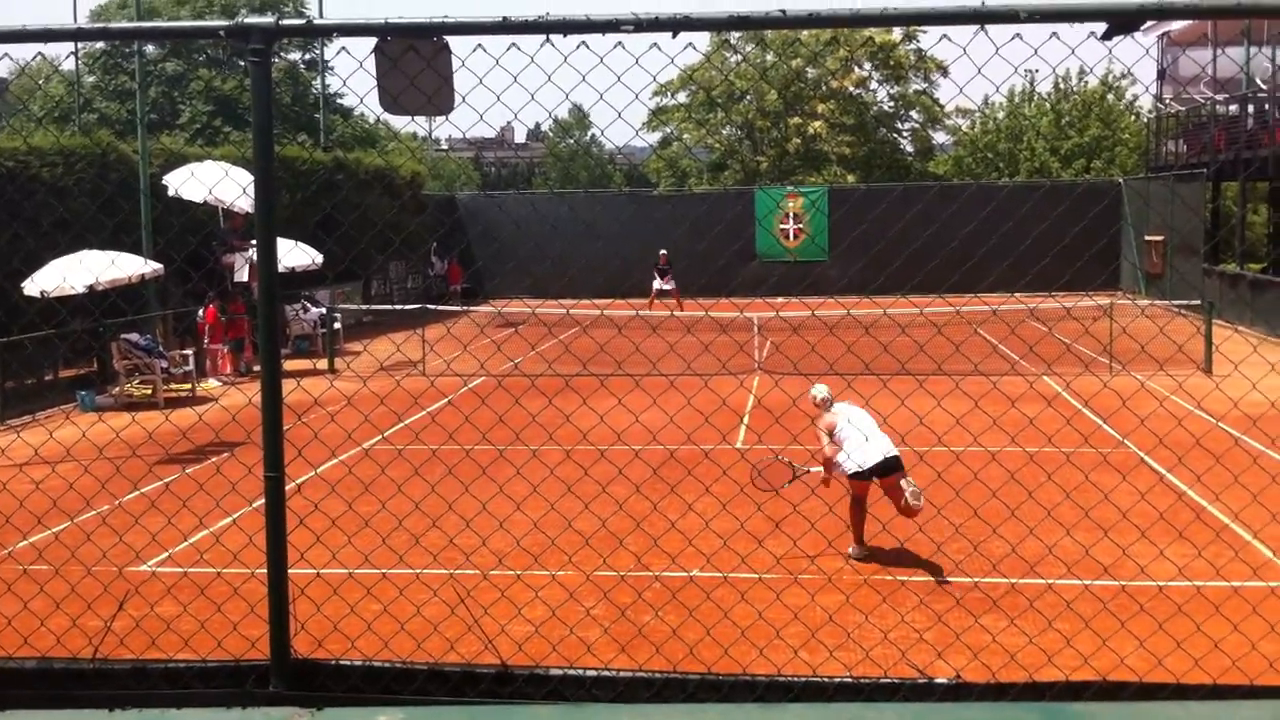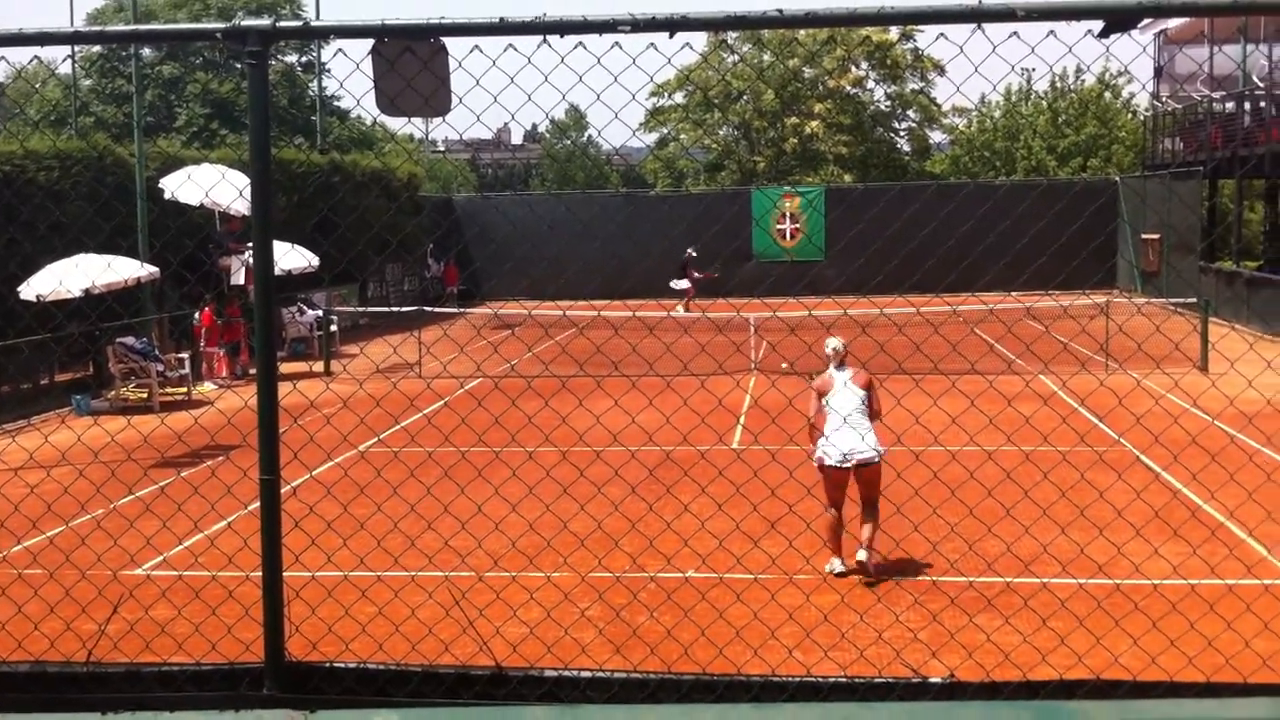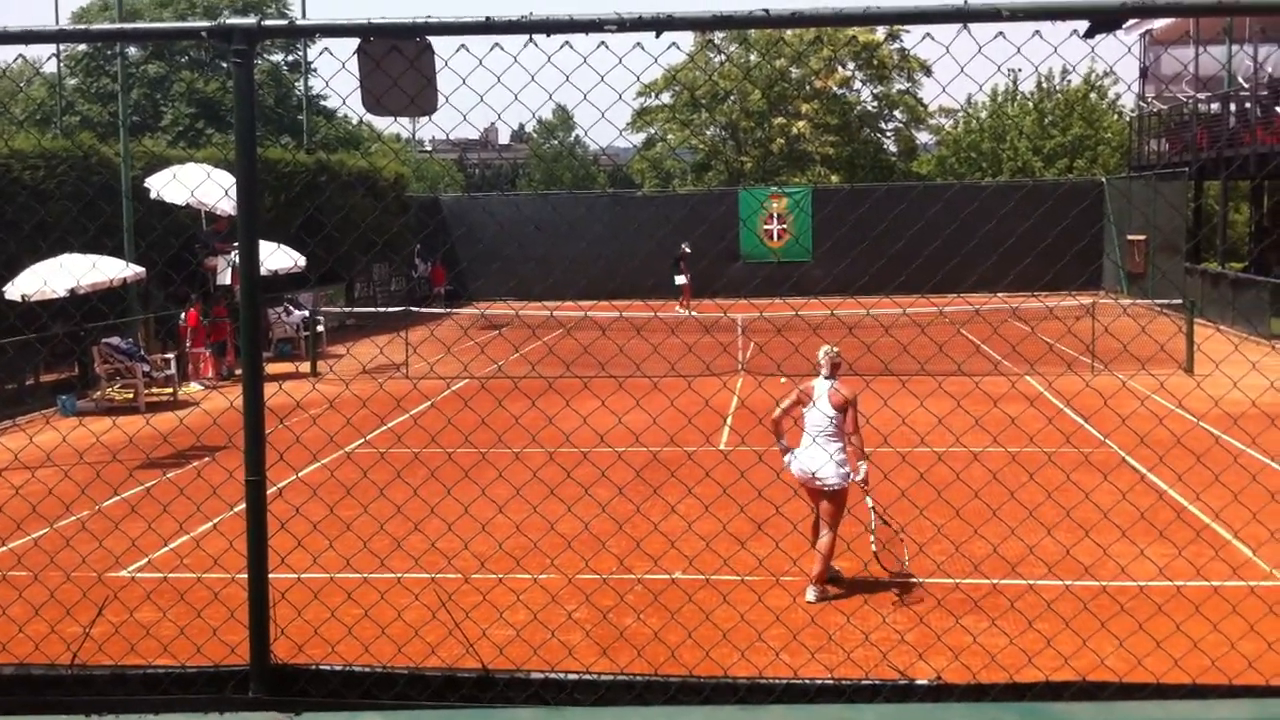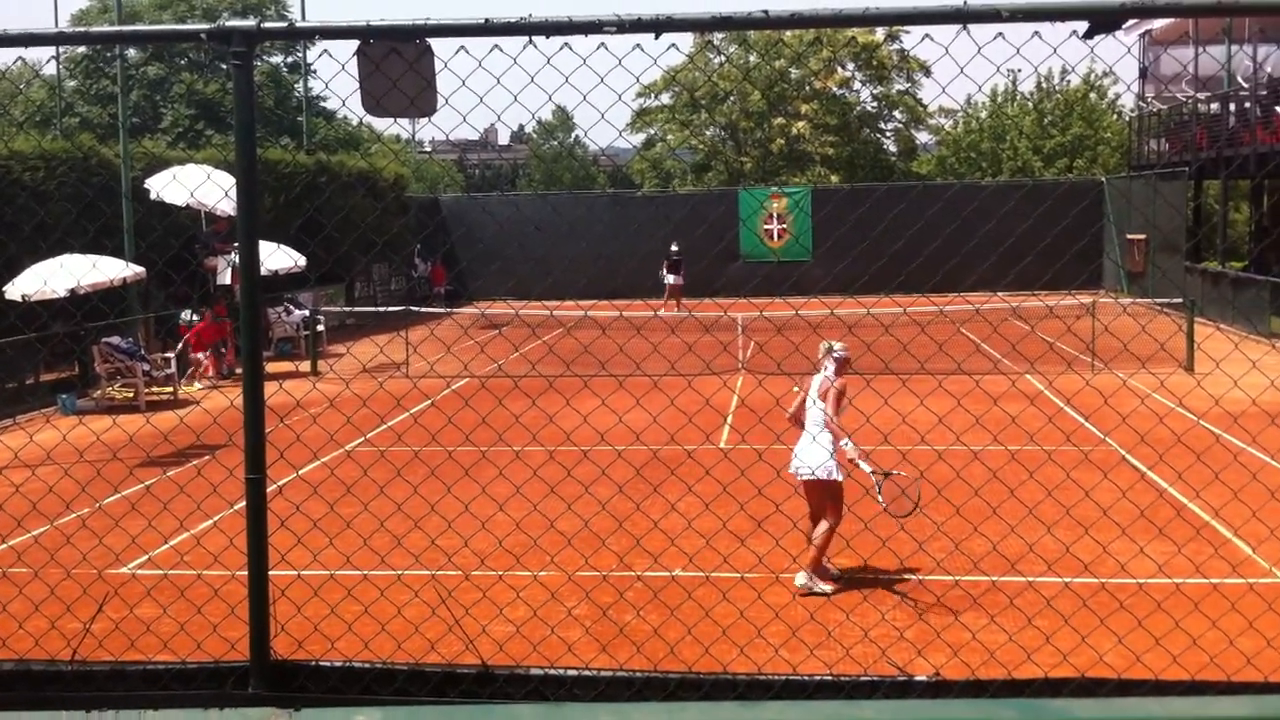
dt=0.5s
person 1, frame 1
left shoulder: (823, 423)
right shoulder: (850, 405)
left elbow: (828, 455)
left wrist: (827, 474)
left hip: (857, 460)
right hip: (886, 452)
left knee: (858, 498)
right knee: (907, 509)
left ankle: (858, 547)
right ankle: (906, 491)
person 1, frame 2
left shoulder: (820, 382)
right shoulder: (864, 377)
left elbow: (814, 420)
right elbow: (876, 412)
left wrist: (817, 446)
left hip: (834, 448)
right hip: (866, 446)
left knee: (834, 506)
right knee: (869, 503)
left ankle: (837, 560)
right ankle: (865, 551)
person 1, frame 3
left shoulder: (805, 389)
right shoulder: (846, 393)
left elbow: (776, 416)
right elbow: (853, 432)
left wrist: (782, 445)
right wrist: (861, 466)
left hip: (805, 462)
right hip: (832, 466)
left knee: (821, 518)
right knee: (829, 528)
left ankle: (821, 569)
right ankle: (815, 587)
person 1, frame 4
left shoulder: (813, 382)
right shoulder: (836, 383)
left elbow: (793, 415)
right elbow: (830, 418)
right wrist: (848, 445)
left hip: (805, 453)
right hip: (822, 457)
left knee: (818, 515)
right knee: (831, 518)
left ankle: (817, 566)
right ankle: (807, 575)
